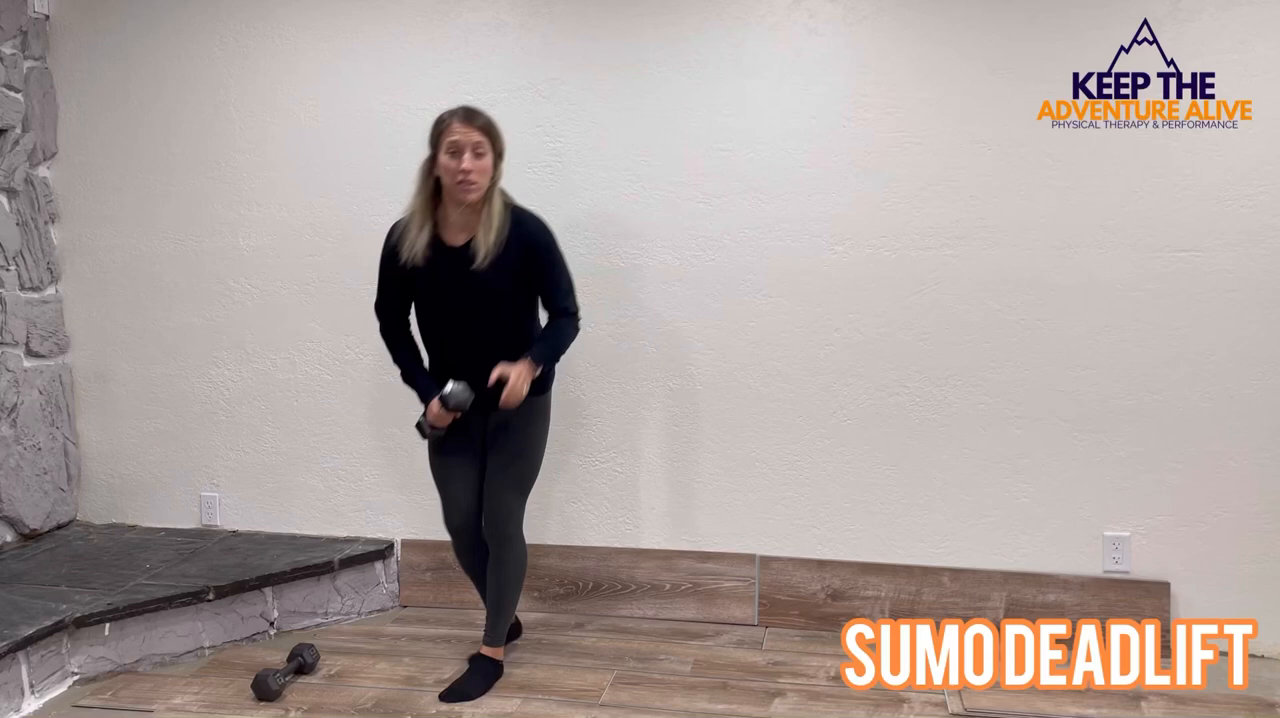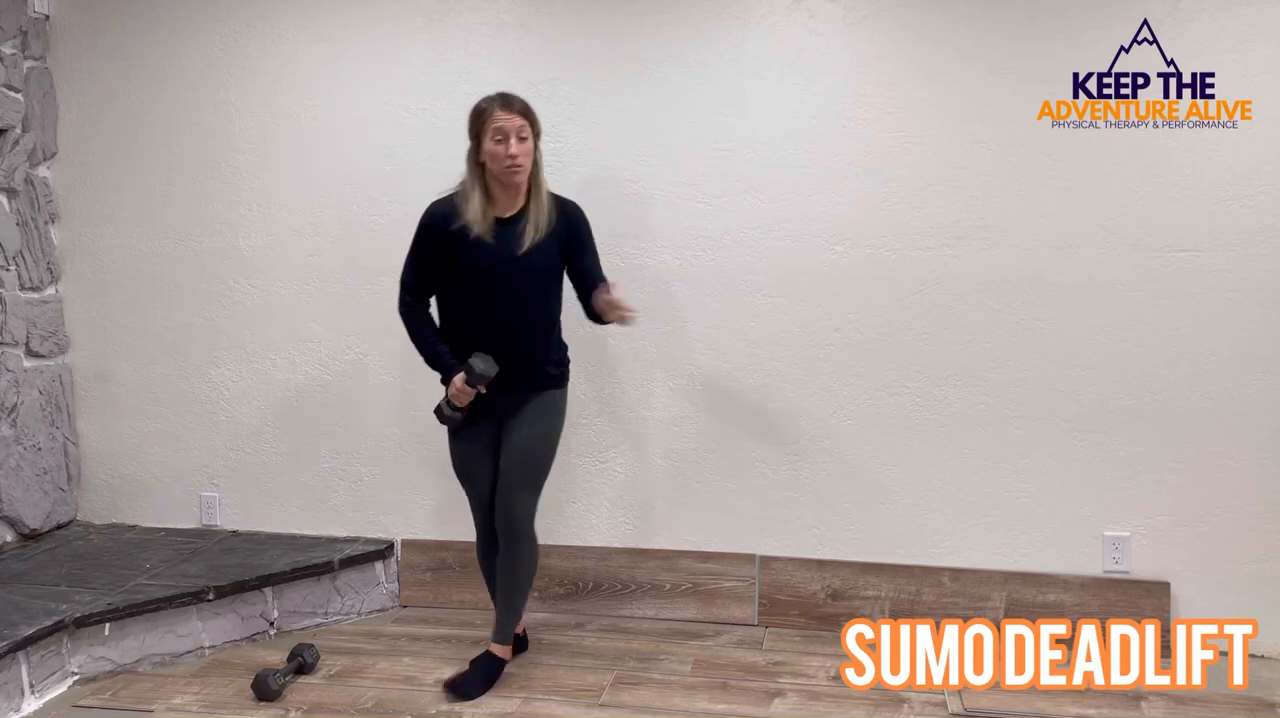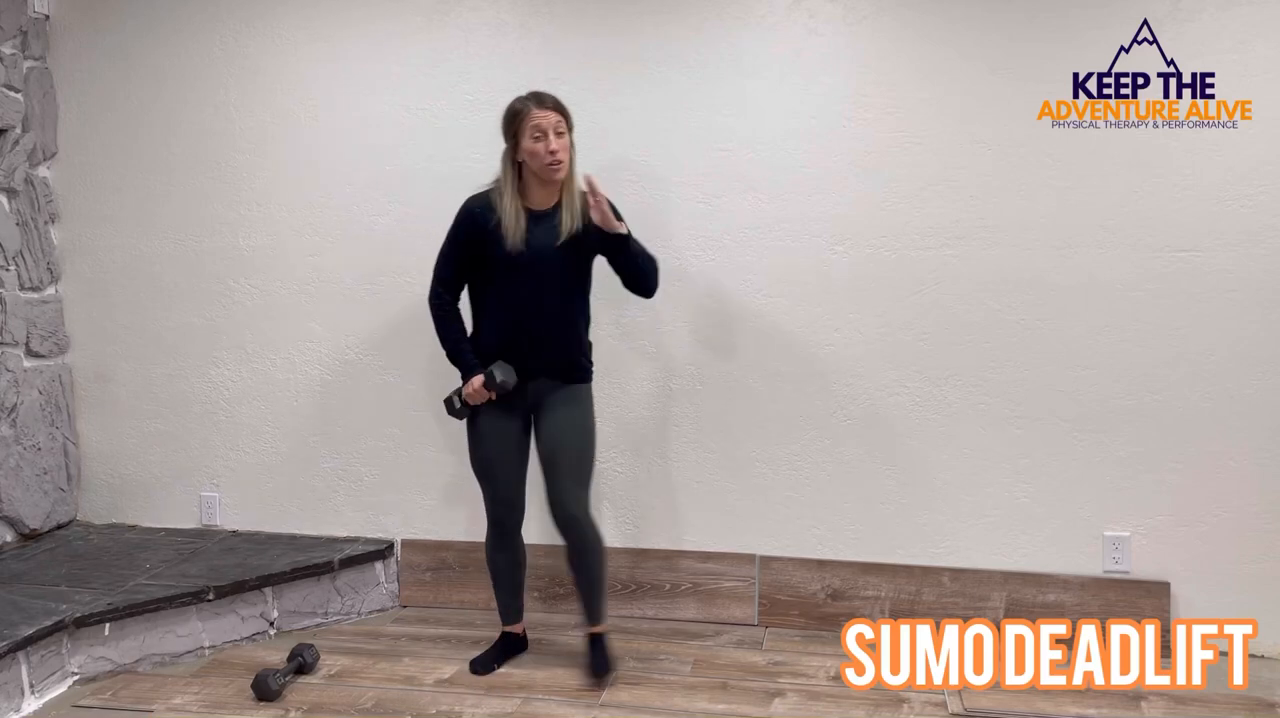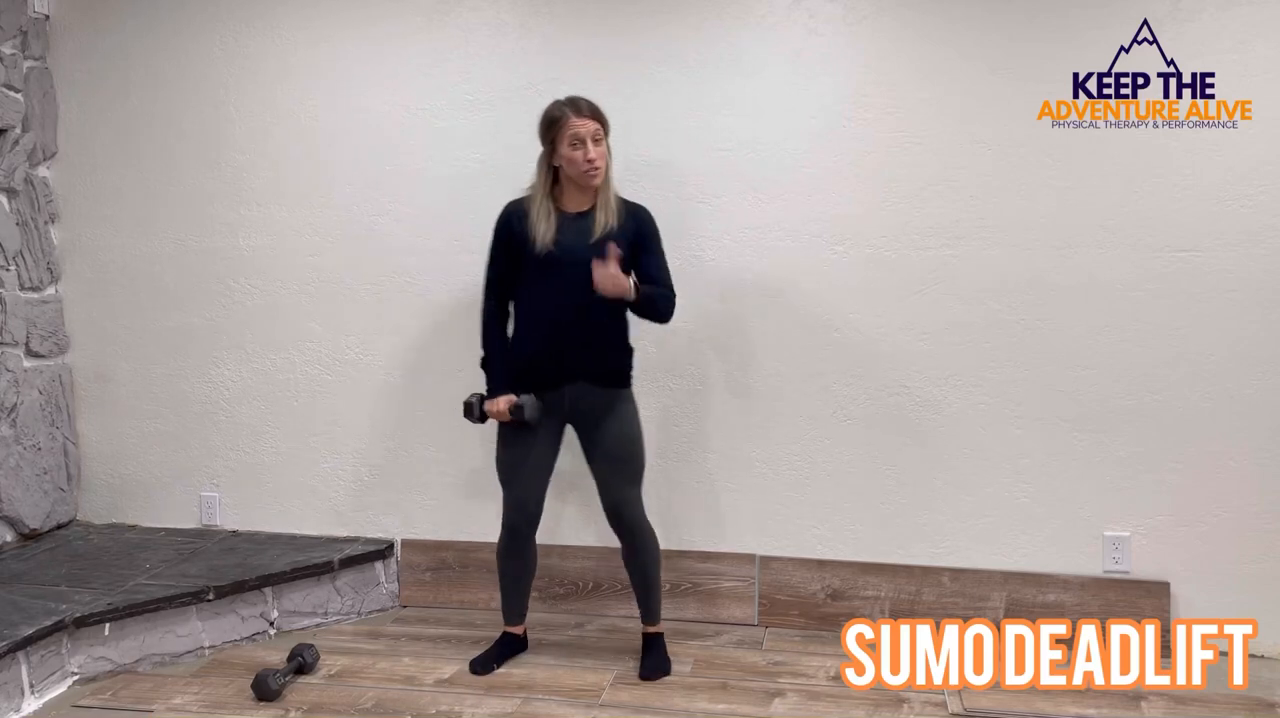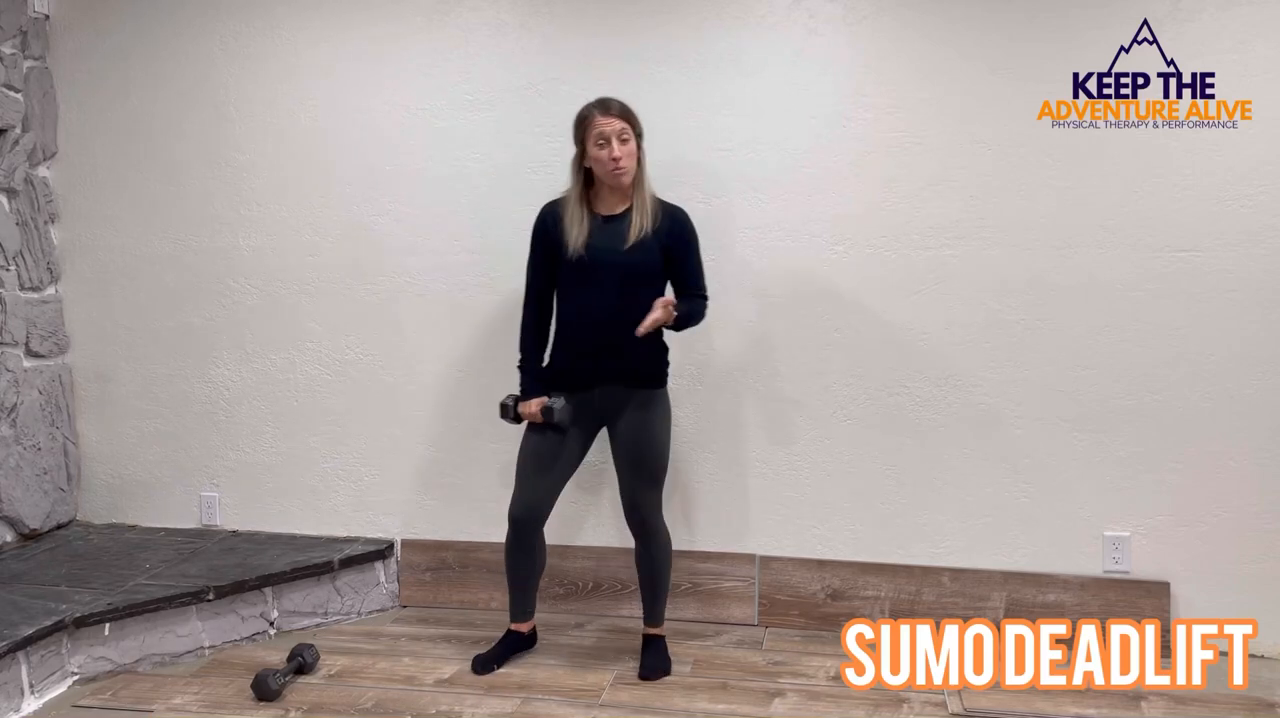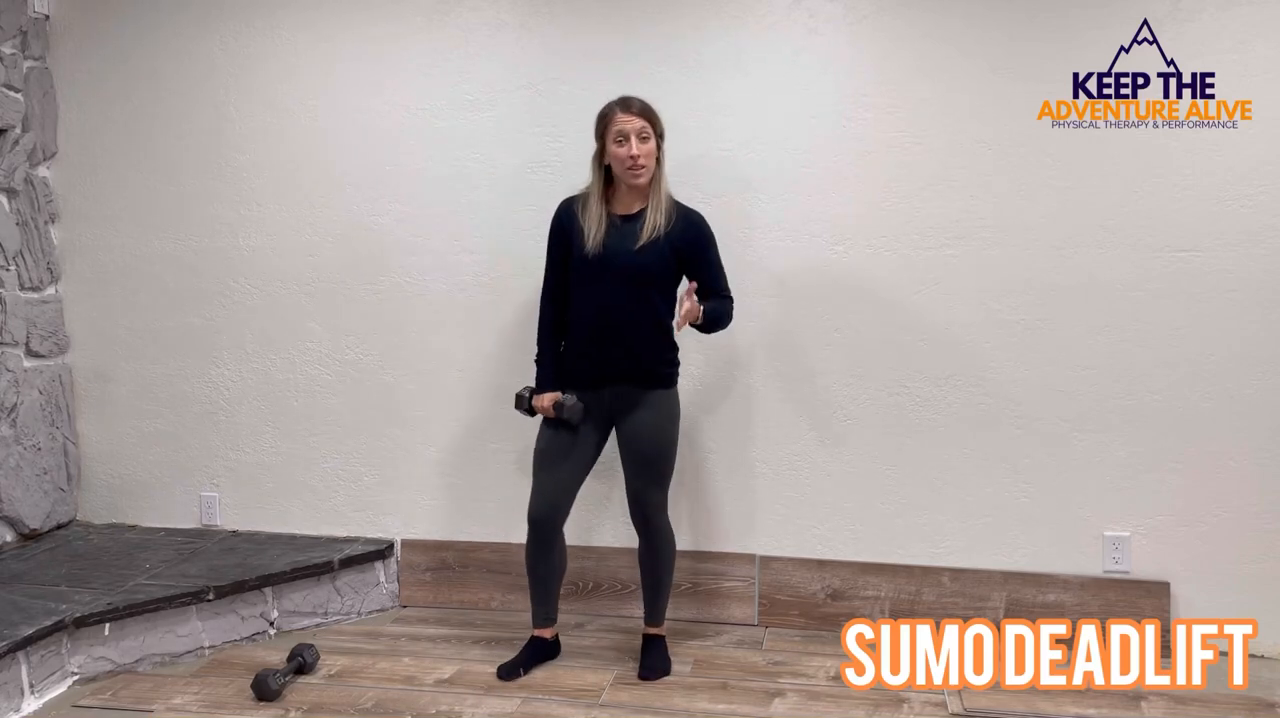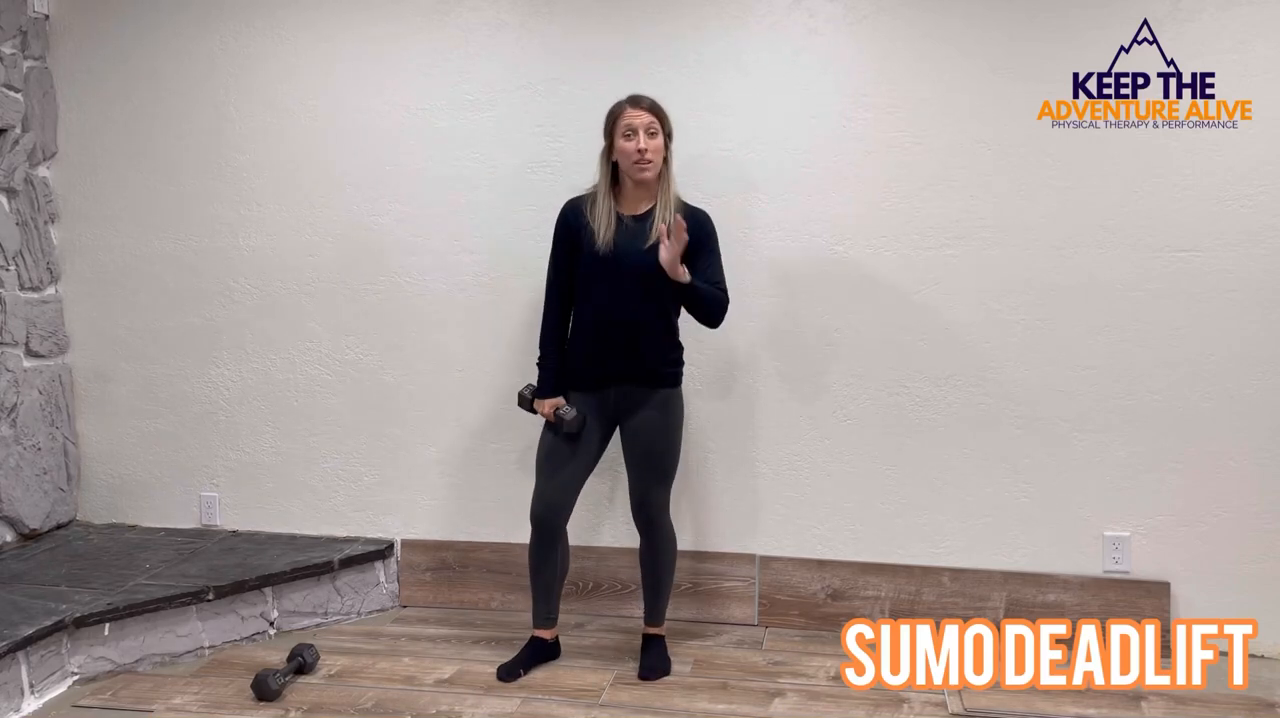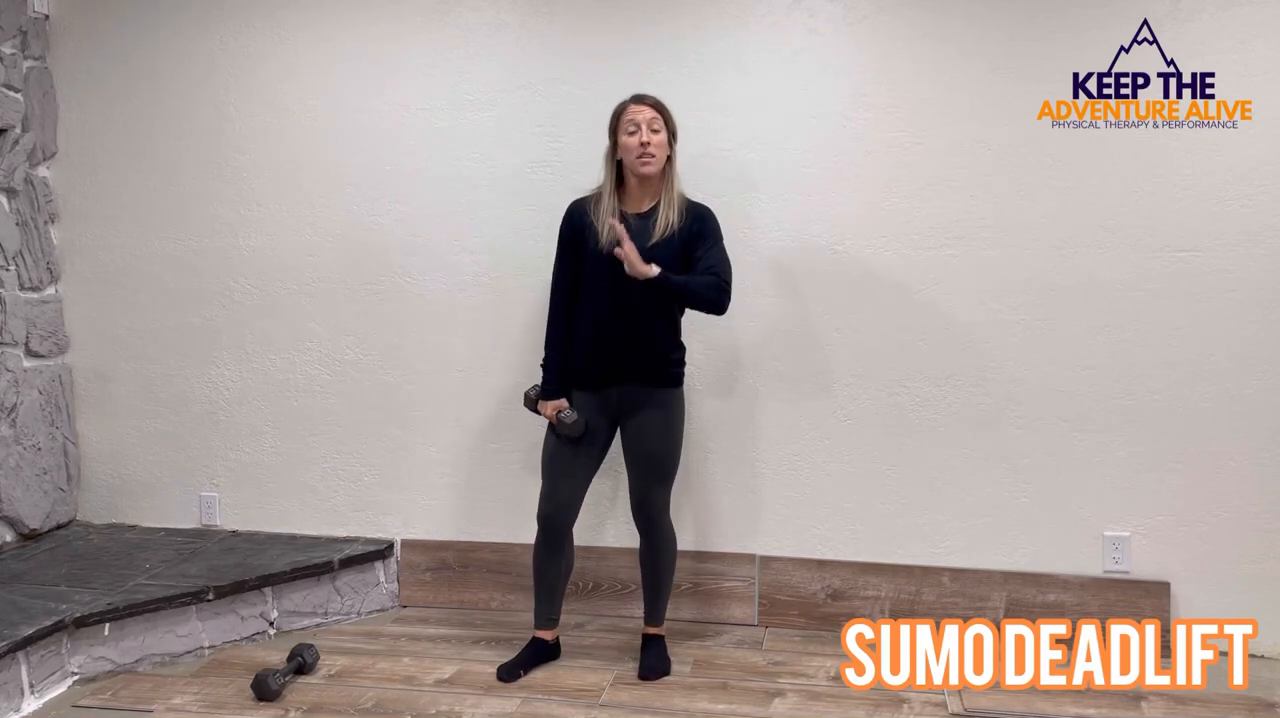
dt=0.2s
person 1, frame 1
left shoulder: (525, 232)
right shoulder: (406, 239)
left elbow: (565, 315)
right elbow: (391, 322)
left wrist: (530, 364)
right wrist: (425, 390)
left hip: (519, 400)
right hip: (451, 403)
left knee: (500, 523)
right knee: (461, 526)
left ankle: (491, 654)
right ankle: (503, 620)
person 1, frame 2
left shoulder: (563, 218)
right shoulder: (445, 219)
left elbow: (590, 297)
right elbow: (412, 301)
left wrist: (608, 306)
right wrist: (447, 370)
left hip: (538, 392)
right hip: (474, 393)
left knee: (515, 517)
right knee: (487, 519)
left ankle: (498, 651)
right ankle: (512, 632)
person 1, frame 3
left shoulder: (592, 209)
right shoulder: (481, 213)
left elbow: (645, 283)
right elbow: (443, 295)
left wrist: (613, 228)
right wrist: (469, 367)
left hip: (566, 385)
right hip: (498, 388)
left knee: (571, 512)
right knee: (503, 516)
left ankle: (597, 629)
right ankle: (513, 631)
person 1, frame 4
left shoulder: (632, 220)
right shoulder: (519, 219)
left elbow: (663, 305)
right elbow: (495, 306)
left wrist: (626, 289)
right wrist: (495, 384)
left hip: (606, 391)
right hip: (532, 390)
left knee: (627, 516)
right knee: (517, 518)
left ankle: (653, 631)
right ankle: (513, 631)
person 1, frame 5
left shoulder: (669, 222)
right shoulder: (555, 220)
left elbow: (696, 301)
right elbow: (537, 308)
left wrist: (671, 313)
right wrist: (531, 386)
left hip: (640, 392)
right hip: (567, 391)
left knee: (645, 517)
right knee: (525, 513)
left ankle: (655, 633)
right ankle: (520, 628)
person 1, frame 6
left shoulder: (684, 224)
right shoulder: (572, 216)
left elbow: (723, 310)
right elbow: (553, 304)
left wrist: (696, 313)
right wrist: (546, 381)
left hip: (649, 391)
right hip: (578, 387)
left knee: (649, 515)
right knee: (544, 512)
left ankle: (654, 634)
right ankle: (543, 635)
person 1, frame 7
left shoulder: (691, 221)
right shoulder: (578, 215)
left elbow: (715, 310)
right elbow: (557, 305)
left wrist: (678, 273)
right wrist: (548, 385)
left hip: (654, 390)
right hip: (582, 388)
left knee: (651, 514)
right knee: (547, 512)
left ankle: (654, 634)
right ankle: (544, 636)
person 1, frame 8
left shoulder: (694, 220)
right shoulder: (583, 215)
left elbow: (717, 295)
right elbow: (562, 304)
left wrist: (649, 271)
right wrist: (552, 386)
left hip: (655, 390)
right hip: (585, 388)
left knee: (651, 515)
right knee: (553, 514)
left ankle: (654, 634)
right ankle: (545, 637)
